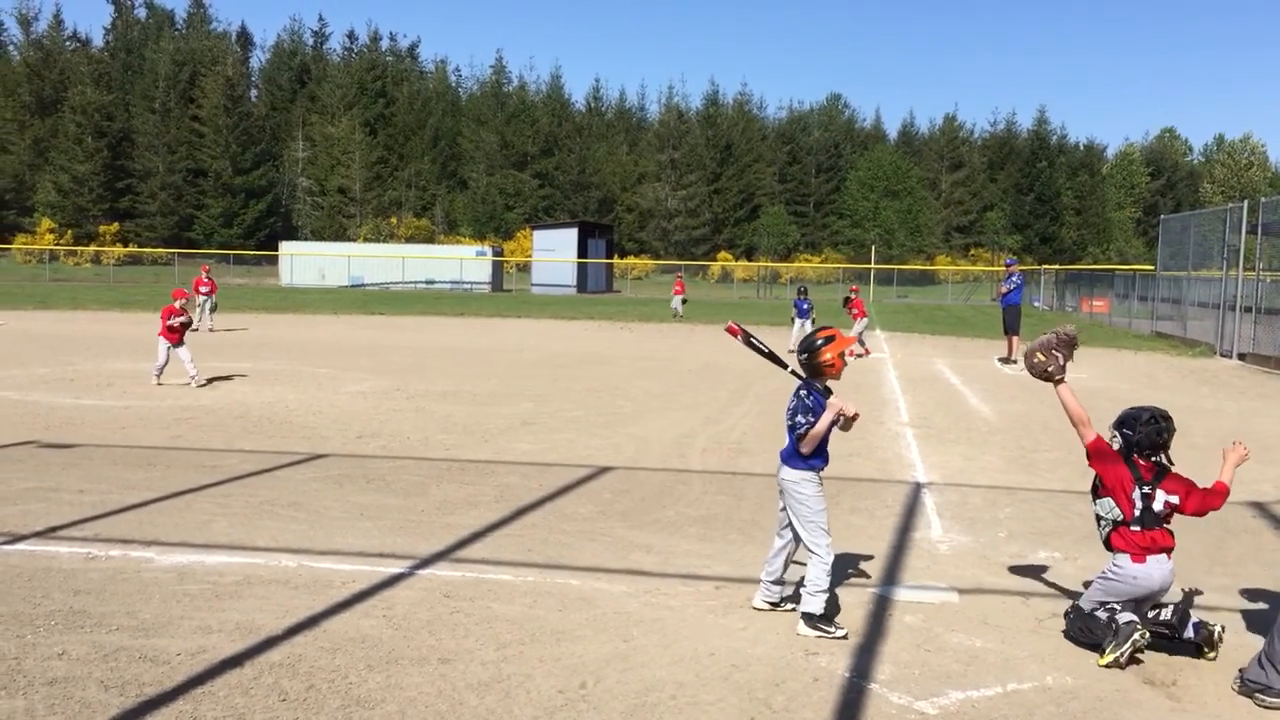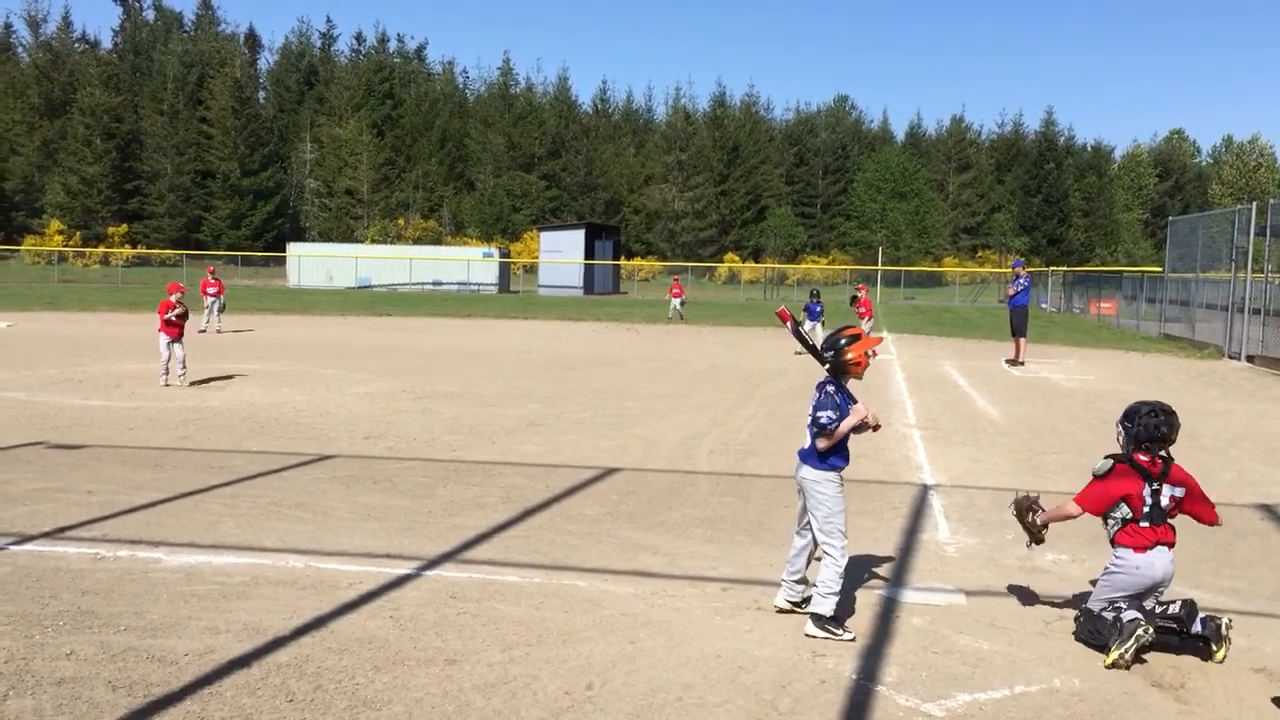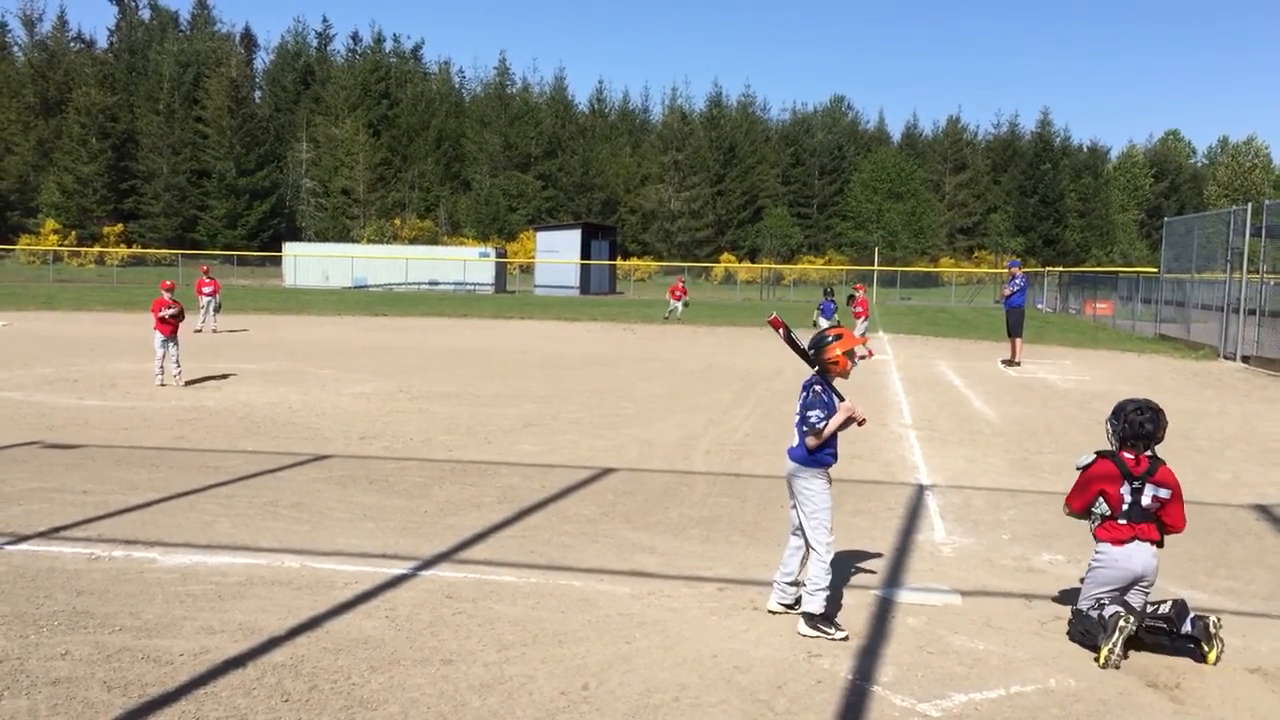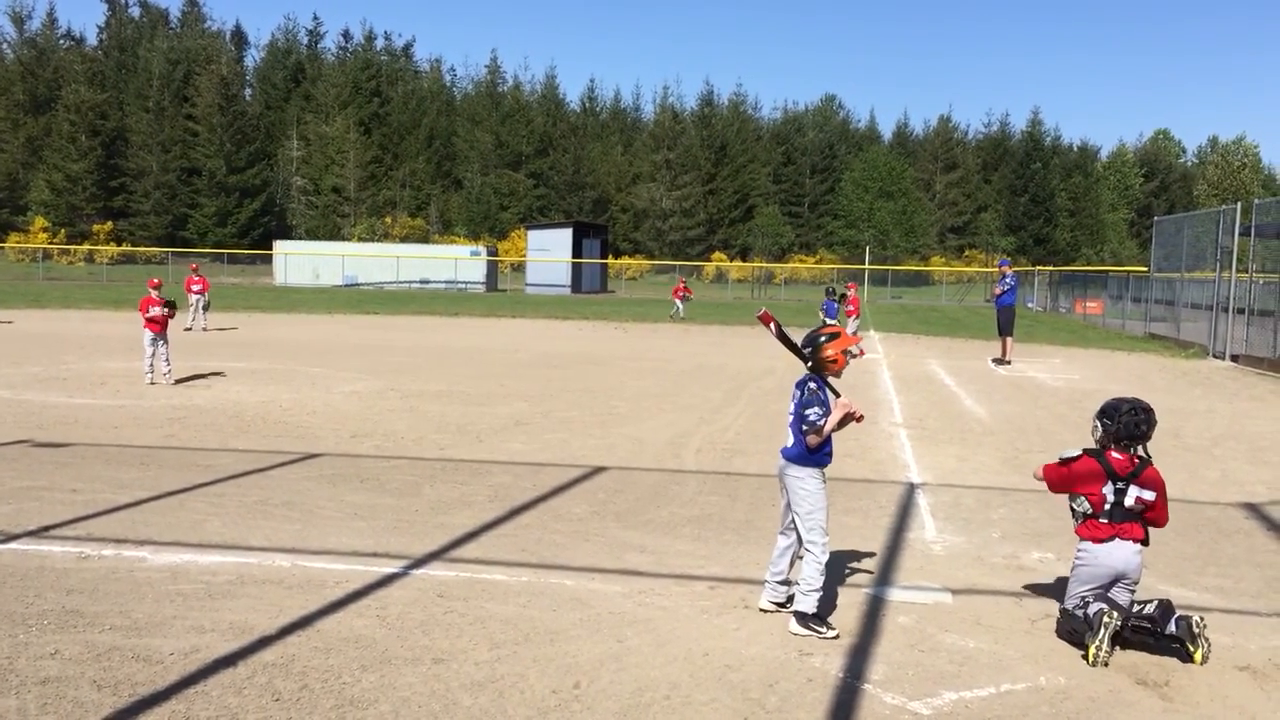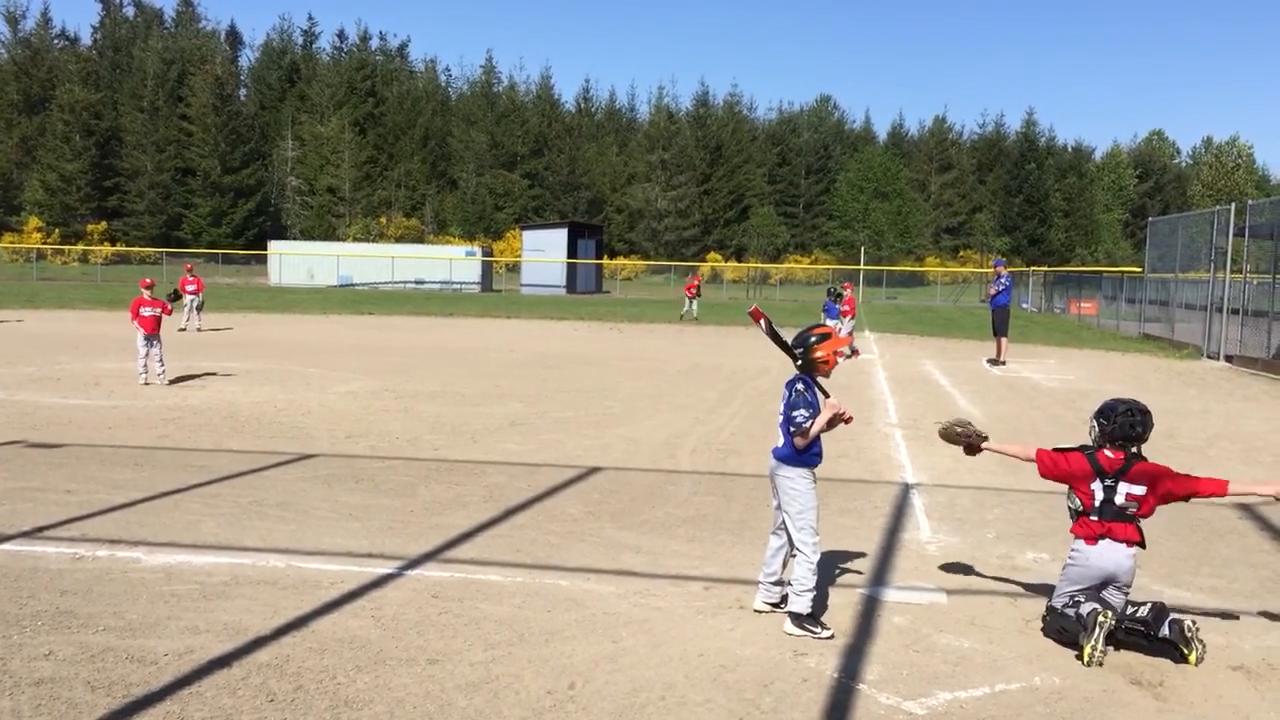
dt=0.4s
person 1, frame 1
left shoulder: (820, 392)
right shoulder: (805, 397)
left elbow: (843, 428)
right elbow: (805, 447)
left wrist: (847, 416)
right wrist: (829, 413)
left hip: (793, 473)
right hip: (802, 477)
left knee: (787, 535)
right knee: (820, 547)
left ankle: (769, 594)
right ankle: (812, 616)
person 1, frame 2
left shoulder: (834, 388)
right shoulder: (831, 394)
left elbow: (844, 428)
right elbow: (823, 442)
left wrist: (863, 422)
right wrist: (854, 418)
left hip: (810, 471)
right hip: (822, 476)
left knee: (806, 535)
right knee: (835, 547)
left ankle: (790, 594)
right ankle: (821, 617)
person 1, frame 3
left shoulder: (817, 386)
right shoulder: (818, 392)
right elbow: (813, 440)
left wrist: (849, 419)
right wrist: (840, 415)
left hip: (802, 469)
right hip: (810, 473)
left knee: (800, 535)
right knee: (821, 544)
left ankle: (783, 596)
right ankle: (813, 615)
person 1, frame 4
left shoulder: (807, 384)
right shoulder: (813, 391)
right elbow: (814, 438)
left wrist: (846, 417)
right wrist: (838, 412)
left hip: (793, 467)
right hip: (805, 473)
left knee: (790, 534)
right knee: (816, 544)
left ankle: (774, 594)
right ankle: (804, 614)
person 1, frame 5
left shoulder: (798, 385)
right shoulder: (802, 391)
right elbow: (801, 440)
left wrist: (834, 419)
right wrist: (826, 413)
left hip: (784, 468)
right hip: (795, 473)
left knee: (782, 534)
right knee: (807, 543)
left ankle: (769, 594)
right ankle: (799, 615)
person 2, frame 1
left shoulder: (1115, 466)
right shoulder: (1172, 481)
left elbow: (1082, 425)
right elbow: (1214, 498)
left wrist: (1059, 381)
right wrist: (1230, 463)
left hip: (1129, 569)
right hip: (1162, 569)
left knee: (1078, 620)
right knee: (1138, 611)
left ankle: (1123, 627)
right ankle: (1194, 629)
person 2, frame 2
left shoulder: (1117, 471)
right shoulder: (1177, 475)
left elbow: (1074, 509)
right elbow: (1209, 516)
left wrist: (1042, 518)
right wrist: (1215, 519)
left hip: (1131, 561)
right hip: (1165, 561)
left knee: (1090, 621)
right knee: (1140, 609)
left ankle: (1128, 627)
right ankle: (1200, 622)
person 2, frame 3
left shoulder: (1100, 467)
right shoulder: (1164, 475)
left elbow: (1071, 508)
right elbow: (1176, 525)
left hip: (1112, 554)
right hip: (1148, 556)
left knee: (1083, 621)
right knee: (1130, 615)
left ankle: (1112, 619)
right ankle: (1192, 625)
person 2, frame 4
left shoulder: (1086, 464)
right shoulder: (1151, 475)
left elbow: (1039, 473)
right elbow: (1158, 519)
left hip: (1095, 552)
right hip: (1132, 554)
left knee: (1072, 617)
right knee: (1117, 613)
left ankle: (1097, 615)
right ankle: (1176, 624)
person 2, frame 5
left shoulder: (1081, 461)
right shoulder: (1150, 473)
left elbow: (1031, 455)
right elbow: (1202, 486)
left wrist: (985, 444)
left hip: (1089, 552)
right hip: (1126, 557)
left knee: (1057, 617)
right knee: (1111, 614)
left ankle: (1090, 616)
right ankle: (1170, 627)
